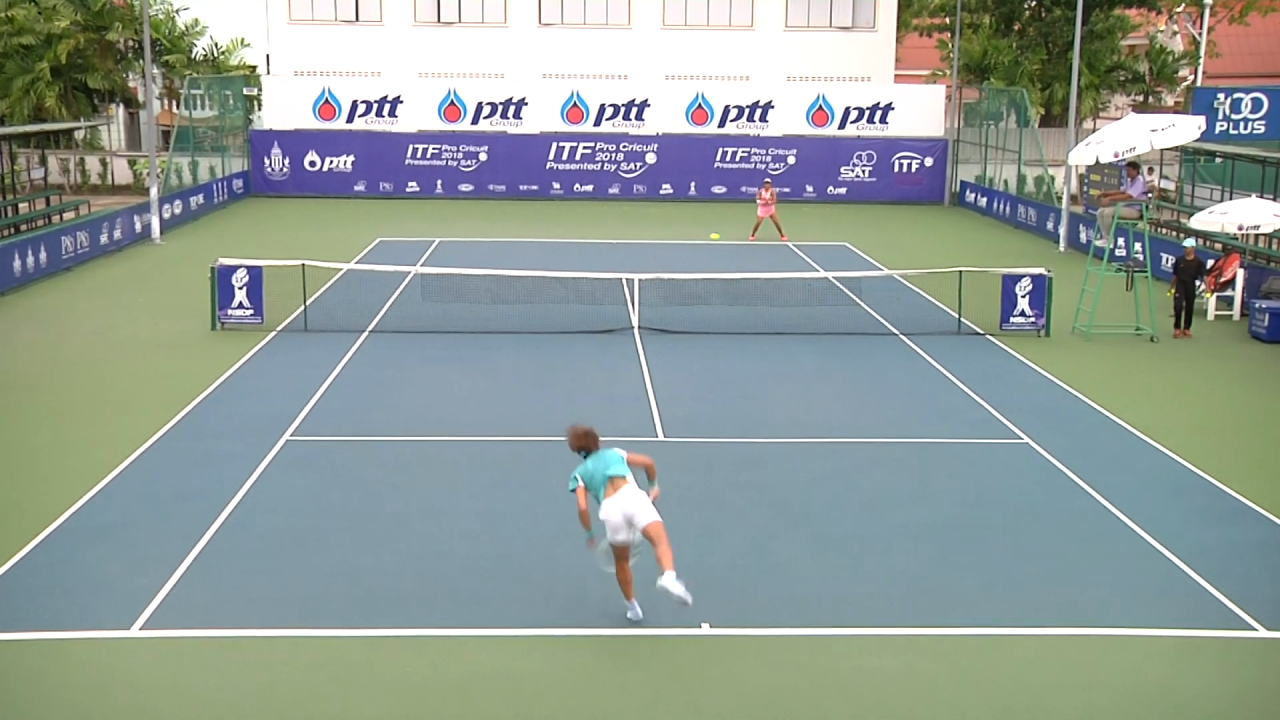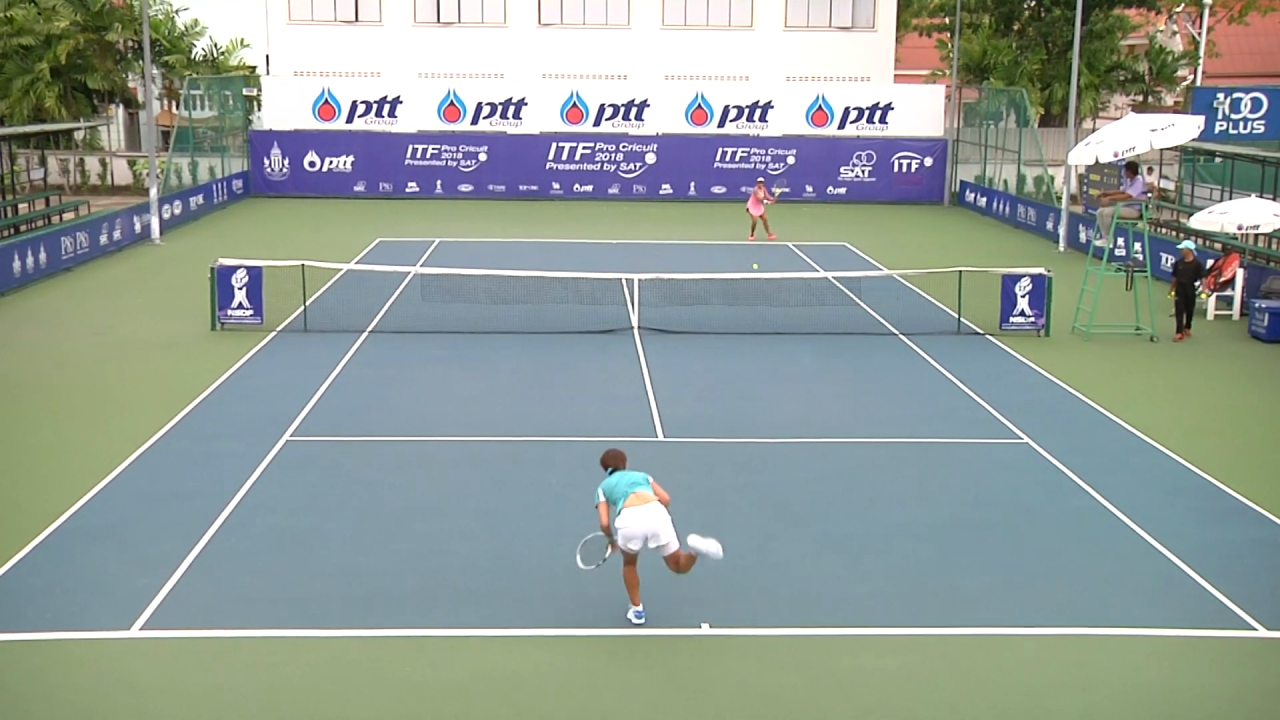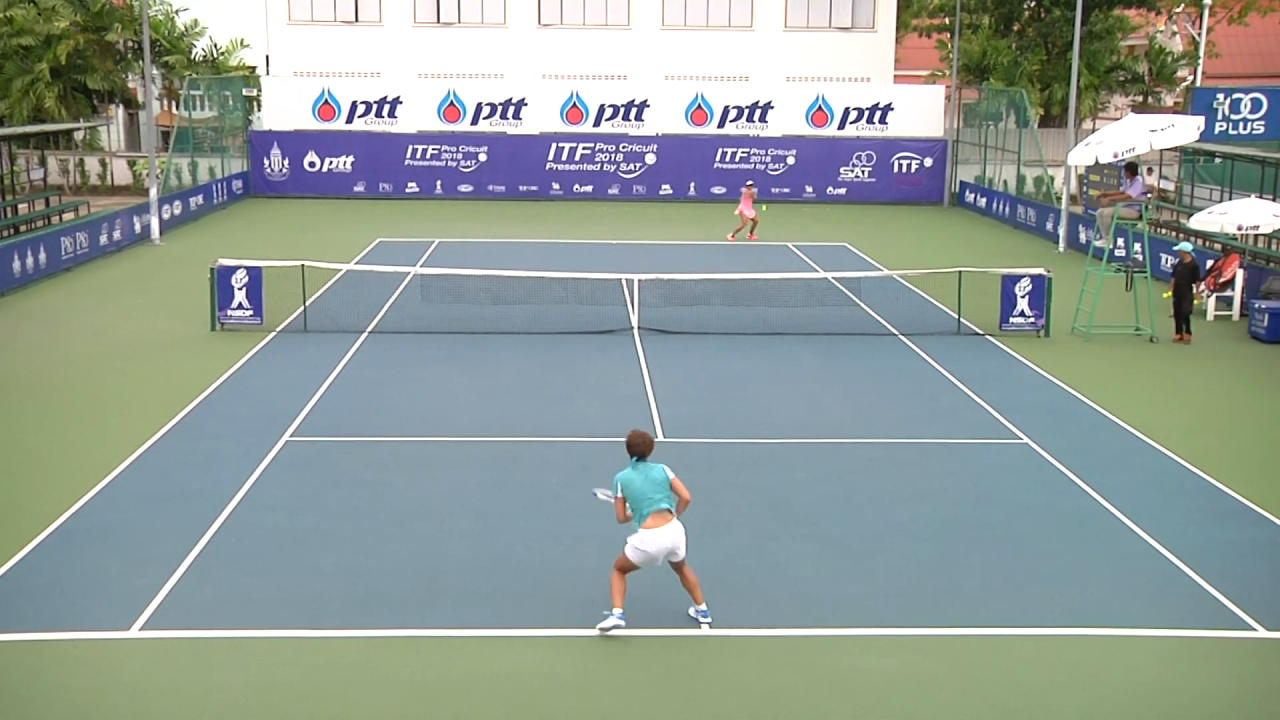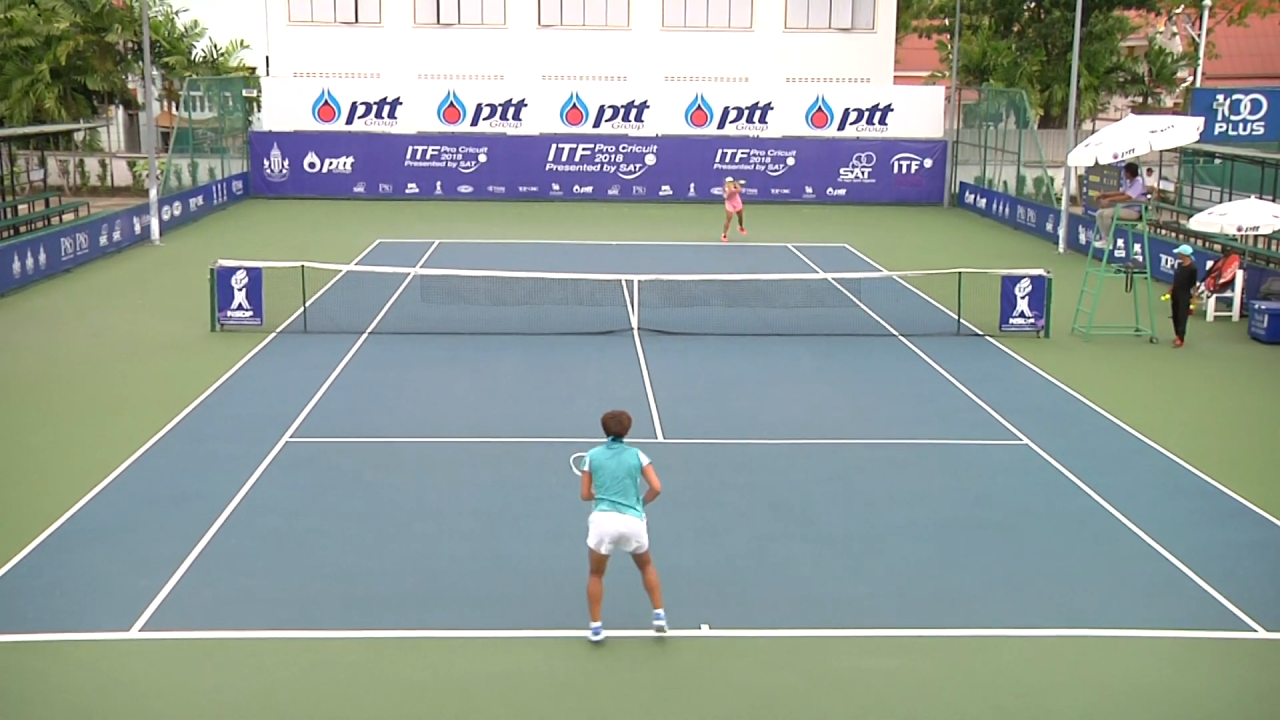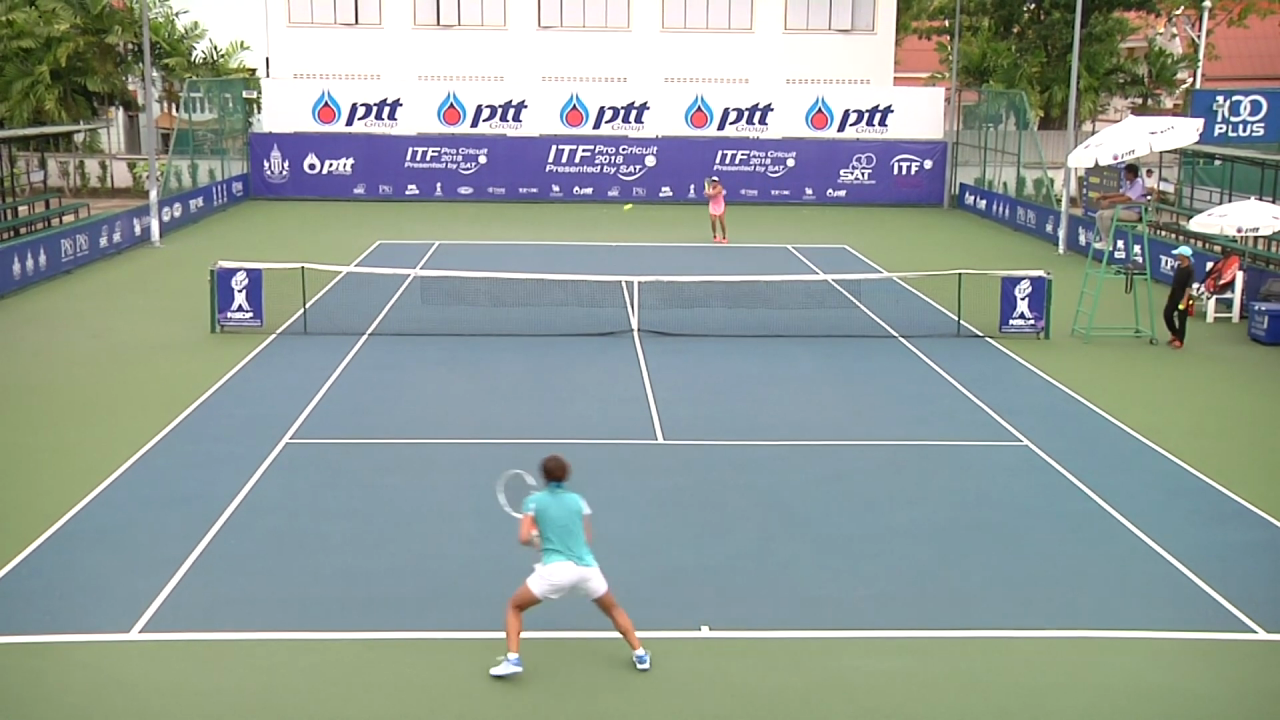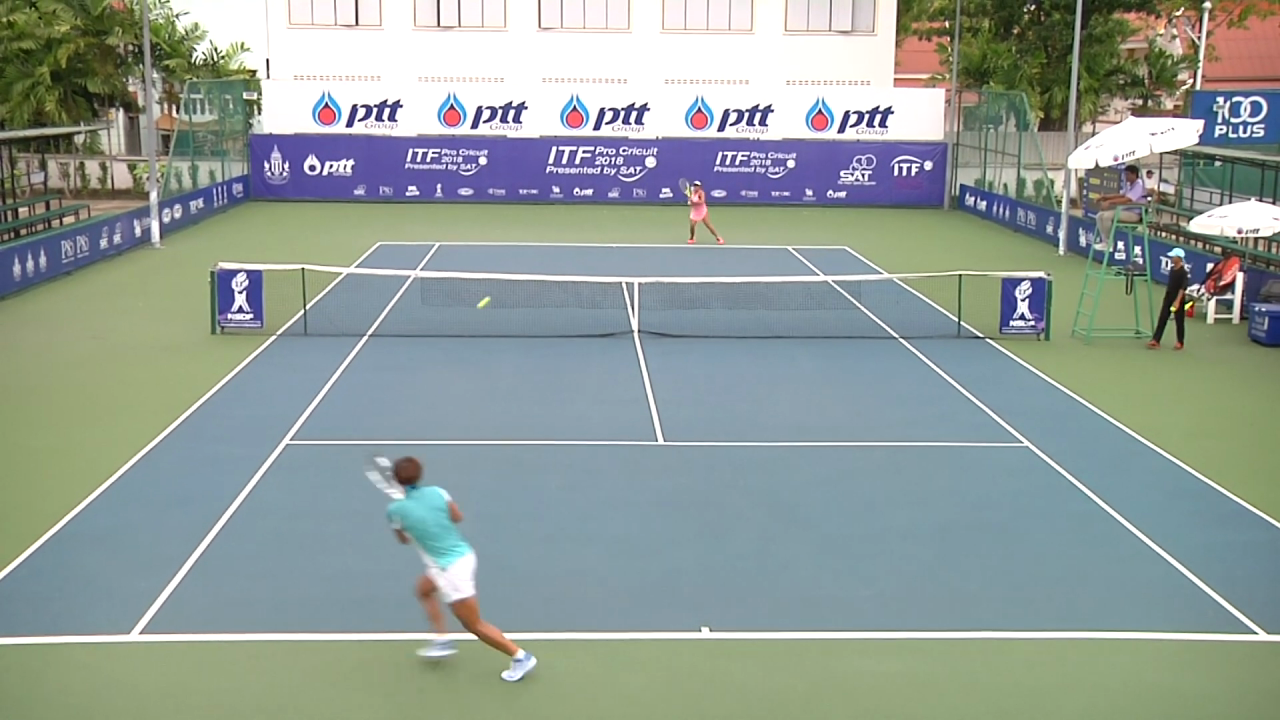
dt=0.3s
person 1, frame 1
left shoulder: (579, 473)
right shoulder: (613, 453)
left elbow: (583, 508)
right elbow: (648, 462)
left wrist: (590, 533)
right wrist: (652, 485)
left hip: (611, 510)
right hip: (634, 498)
left knee: (621, 562)
right knee: (661, 543)
left ankle: (632, 606)
right ankle: (669, 578)
person 1, frame 2
left shoulder: (603, 487)
right shoulder: (641, 476)
left elbow: (605, 524)
right elbow: (666, 500)
left wrist: (612, 540)
left hip: (631, 522)
right hip: (656, 515)
left knee: (629, 564)
right knee: (680, 566)
left ankle: (637, 610)
right ankle: (695, 545)
person 1, frame 3
left shoulder: (621, 478)
right shoulder: (662, 469)
left elbow: (621, 518)
right elbow: (686, 498)
left hip: (647, 538)
right hip: (673, 531)
left knee: (618, 570)
right knee: (681, 568)
left ankle: (617, 614)
right ankle: (702, 610)
person 1, frame 4
left shoulder: (593, 456)
right shoulder: (637, 455)
left elbow: (585, 495)
right elbow: (656, 488)
left hip: (604, 521)
right hip: (633, 522)
left knee: (596, 575)
right knee: (646, 566)
left ankle: (596, 627)
right ankle: (659, 615)
person 1, frame 5
left shoulder: (534, 501)
right shoulder: (577, 500)
left elbow: (524, 538)
right elbow: (586, 539)
left wrist: (536, 536)
left hip: (554, 569)
right hip: (585, 567)
left knee: (514, 608)
right knee: (613, 609)
left ankle: (513, 660)
right ankle: (640, 654)
person 1, frame 6
left shoulder: (396, 510)
right shoulder: (438, 493)
left elbow: (404, 539)
right elbow: (458, 518)
left hip: (449, 568)
right hip: (464, 557)
left knee: (474, 626)
right knee: (423, 590)
left ankle: (521, 657)
right ankle: (442, 642)
